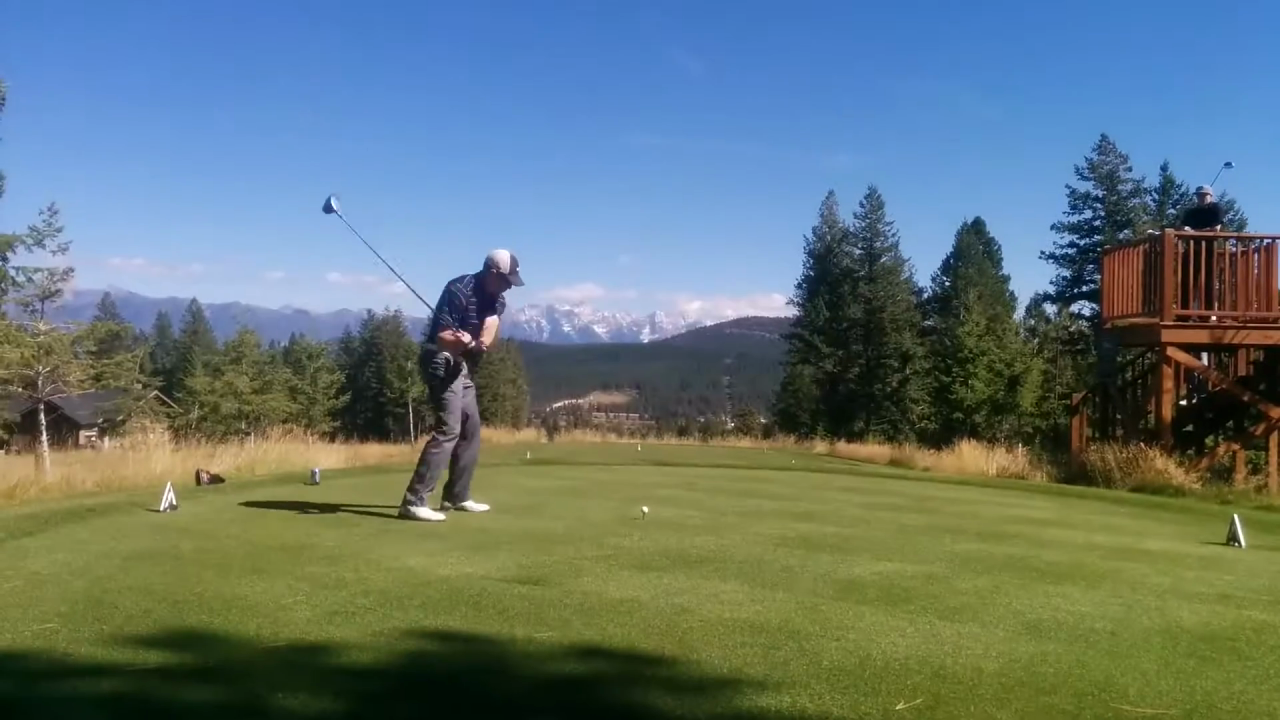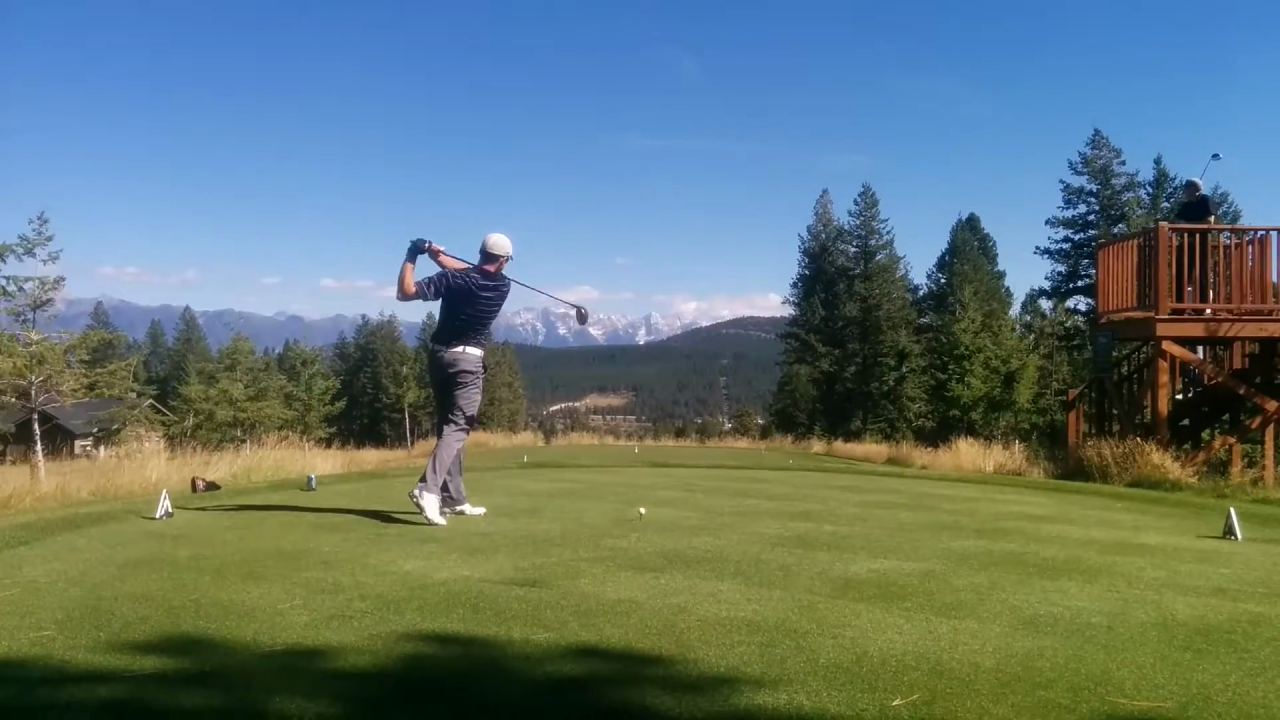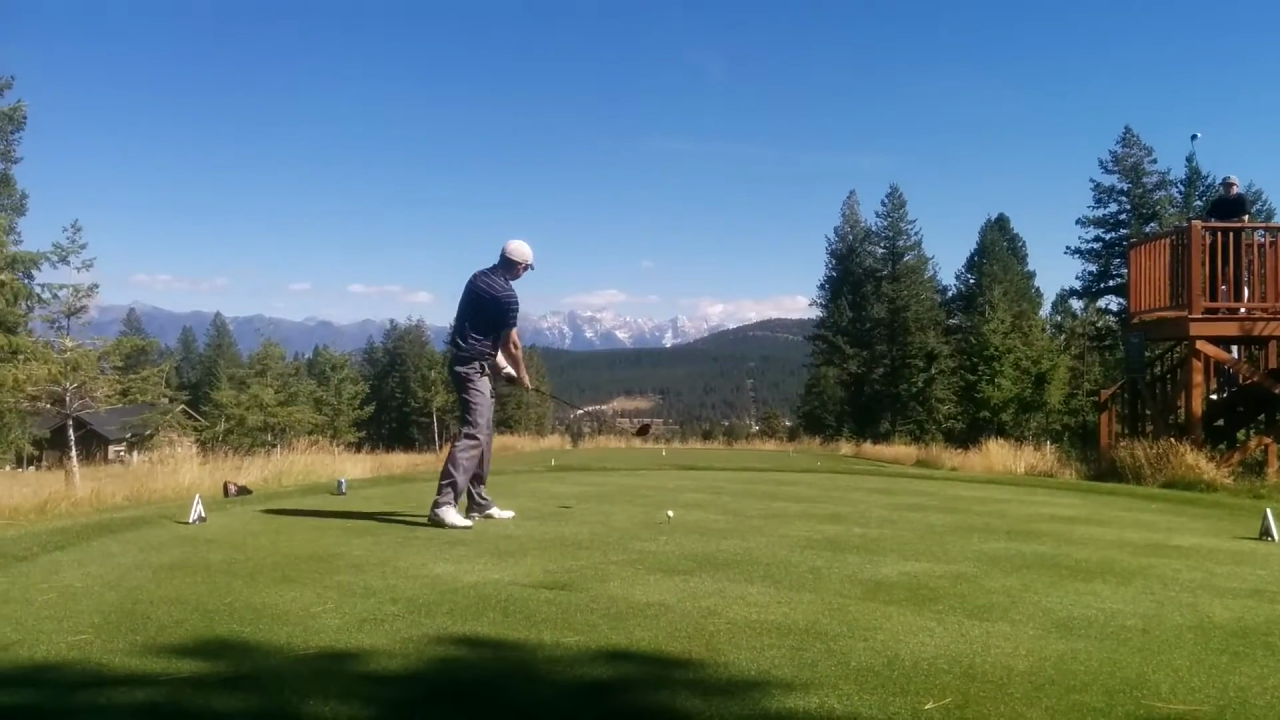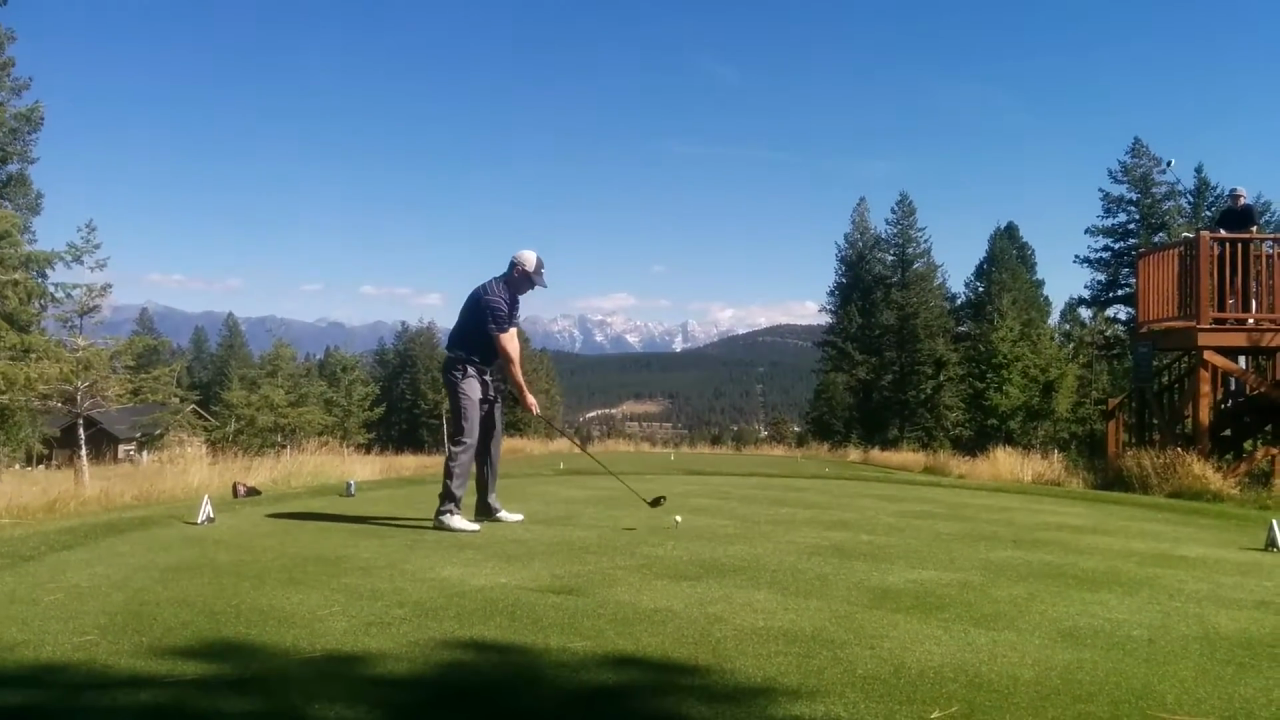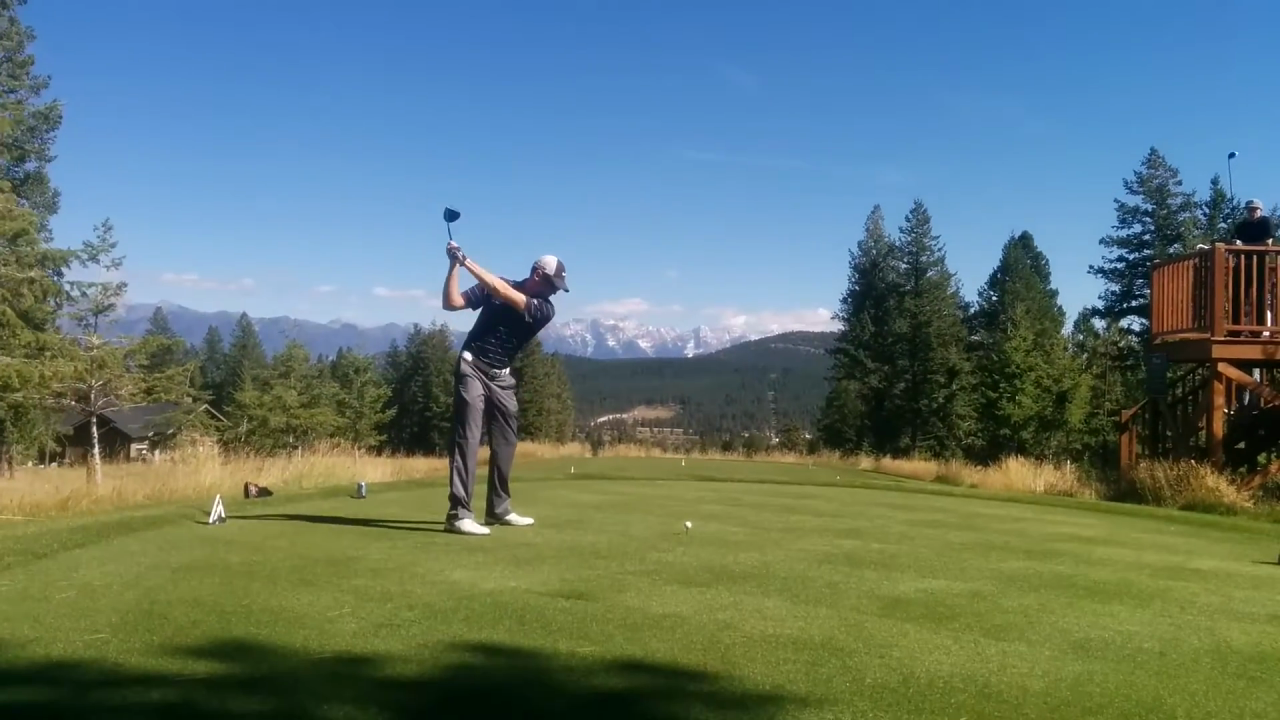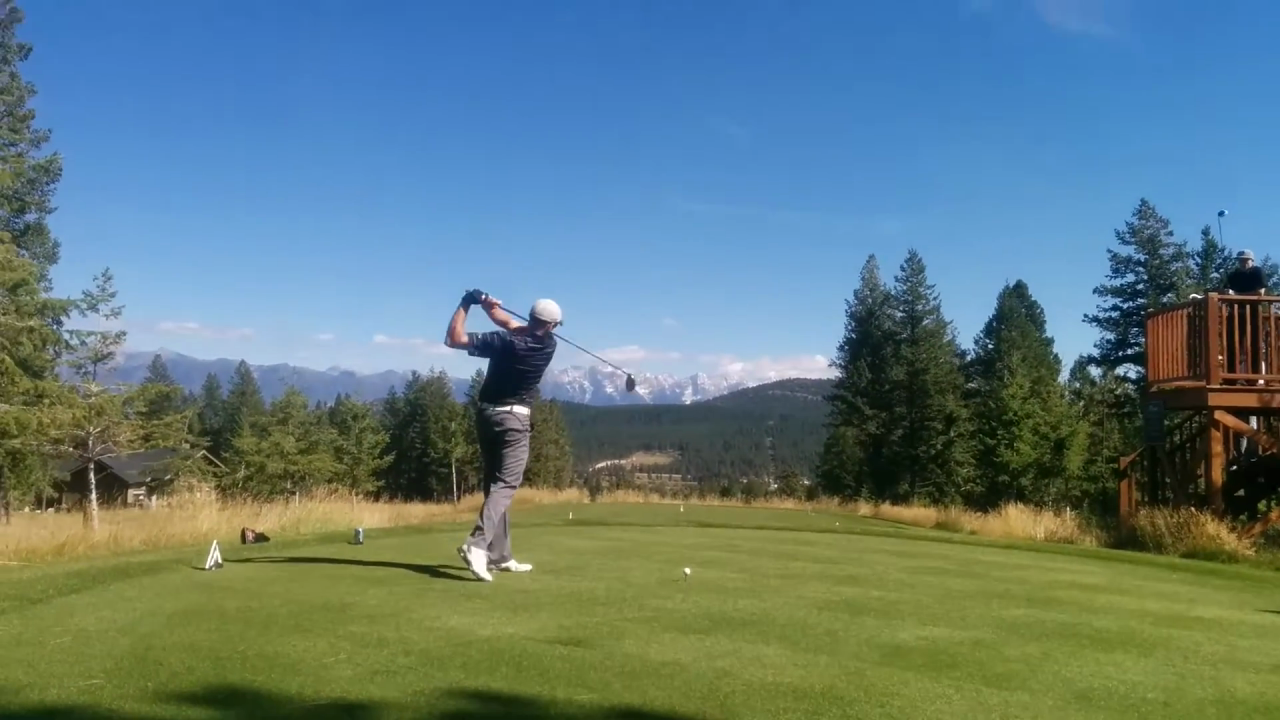
dt=0.7s
person 1, frame 1
left shoulder: (497, 300)
right shoulder: (458, 289)
left elbow: (488, 333)
right elbow: (441, 338)
left wrist: (473, 342)
right wrist: (461, 341)
left hip: (460, 366)
right hip: (442, 361)
left knee: (470, 430)
right knee: (447, 430)
left ankle: (456, 495)
right ankle: (415, 499)
person 1, frame 2
left shoulder: (452, 280)
right shoulder: (503, 285)
left elbow: (404, 292)
left wrist: (412, 254)
right wrist: (437, 253)
left hip: (439, 357)
right hip: (468, 361)
left knee: (448, 427)
right knee: (457, 429)
left ankle: (453, 498)
right ankle: (428, 488)
person 1, frame 3
left shoulder: (480, 278)
right shoulder: (507, 295)
right elbow: (512, 343)
left wrist: (501, 364)
right wrist: (521, 374)
left hip: (470, 363)
right hip: (473, 366)
left knee: (482, 433)
right knee: (473, 433)
left ankle: (479, 503)
right ankle: (444, 503)
person 1, frame 4
left shoulder: (511, 298)
right shoulder: (492, 297)
left elbow: (513, 343)
right elbow: (506, 352)
left wrist: (517, 388)
right wrist: (524, 393)
left hip: (483, 370)
right hip: (462, 368)
left knee: (490, 438)
right knee: (466, 436)
left ankle: (487, 506)
right ankle: (447, 511)
person 1, frame 5
left shoulder: (544, 310)
right shoulder: (494, 286)
left elbow: (504, 293)
right elbow: (450, 303)
left wrist: (468, 263)
right wrist: (454, 265)
left hip: (501, 376)
right hip: (472, 368)
left knee: (505, 443)
right knee: (467, 440)
left ankle: (499, 509)
right ankle: (459, 514)
person 1, frame 6
left shoulder: (503, 342)
right shoulder: (549, 346)
left elbow: (453, 339)
right elbow: (512, 325)
left wrist: (466, 303)
right wrist: (490, 304)
left hip: (486, 416)
right hip: (514, 420)
left knee: (494, 484)
right knee: (505, 486)
left ankle: (498, 556)
right ankle: (477, 544)
